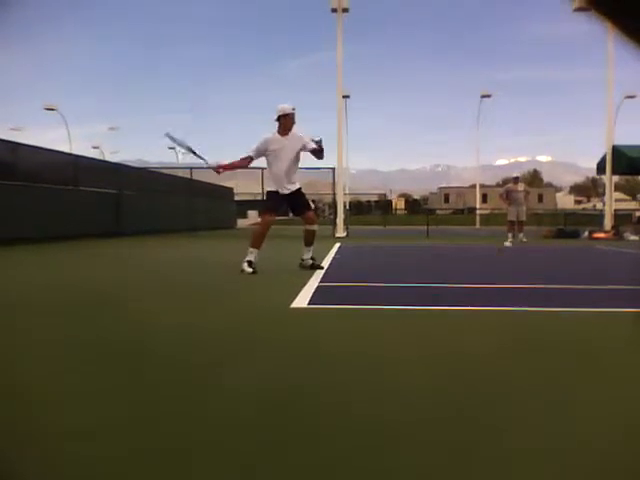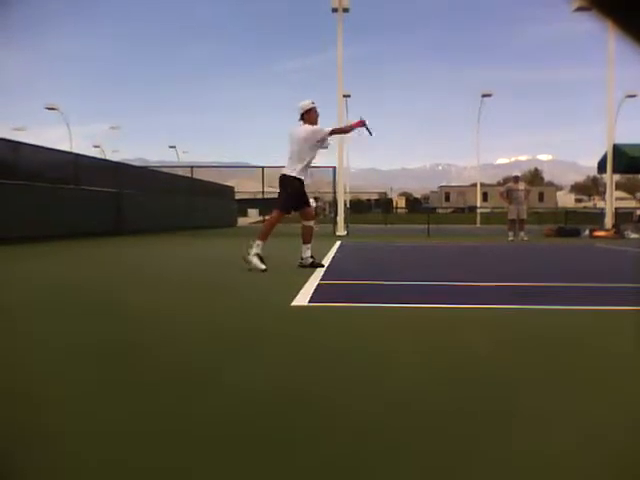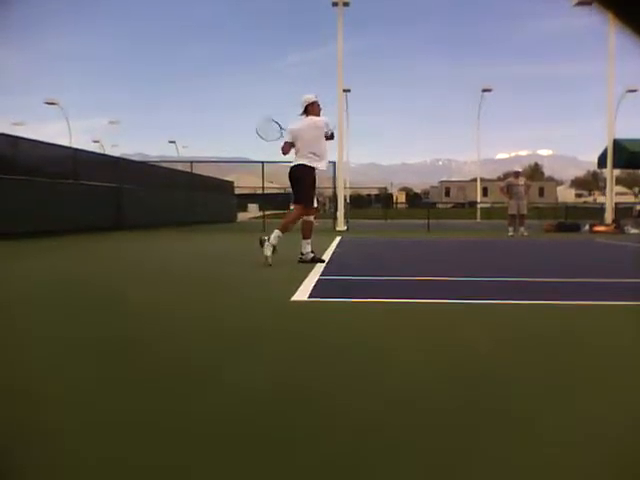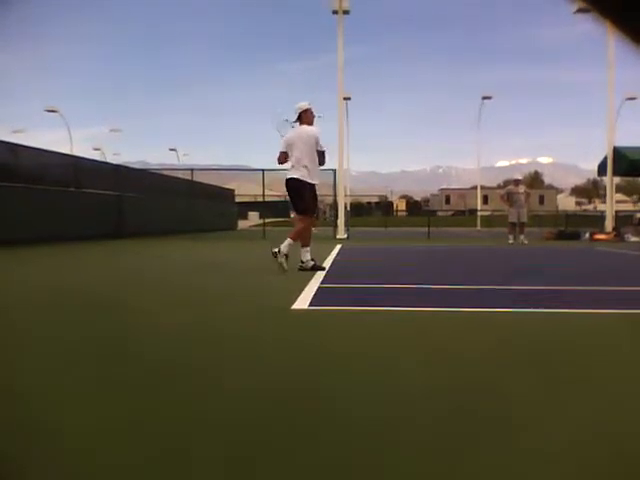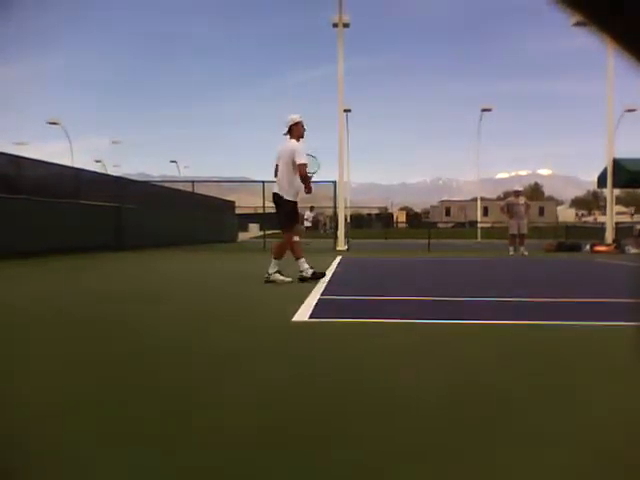
dt=0.3s
person 1, frame 1
left shoulder: (299, 138)
right shoulder: (267, 141)
left elbow: (319, 156)
right elbow: (247, 160)
left wrist: (319, 148)
right wrist: (226, 167)
left hip: (294, 188)
right hip: (275, 190)
left knee: (311, 219)
right knee: (266, 221)
left ankle: (307, 259)
right ankle: (249, 260)
person 1, frame 2
left shoulder: (296, 132)
right shoulder: (313, 131)
right elbow: (338, 131)
left wrist: (320, 143)
right wrist: (358, 124)
left hip: (295, 179)
right hip: (291, 179)
left knee: (308, 215)
right knee: (278, 215)
left ankle: (306, 257)
right ankle: (254, 252)
person 1, frame 3
left shoulder: (293, 127)
right shoulder: (322, 122)
left elbow: (285, 150)
right elbow: (331, 136)
left hip: (297, 169)
right hip: (306, 170)
left knee: (309, 211)
right knee: (300, 209)
left ankle: (306, 252)
right ankle: (271, 241)
person 1, frame 4
left shoulder: (289, 135)
right shoulder: (314, 132)
left elbow: (281, 160)
right elbow: (322, 161)
left hip: (292, 180)
right hip: (305, 181)
left knee: (304, 220)
right knee: (308, 221)
left ankle: (306, 260)
right ankle: (282, 250)
person 1, frame 5
left shoulder: (282, 148)
right shoulder: (296, 147)
left elbow: (277, 173)
right elbow: (302, 172)
left wrist: (294, 179)
right wrist: (308, 185)
left hip: (282, 194)
right hip: (286, 196)
left knee: (294, 233)
right knee: (289, 235)
left ankle: (305, 270)
right ankle: (272, 271)
